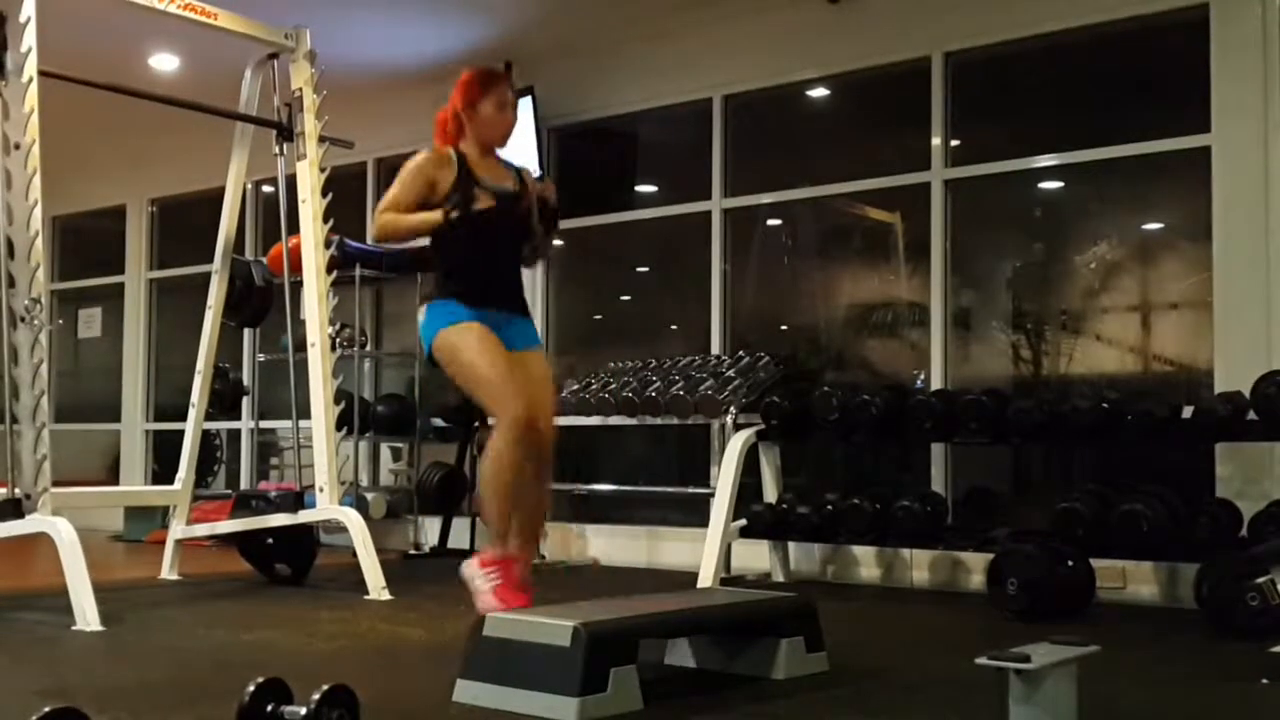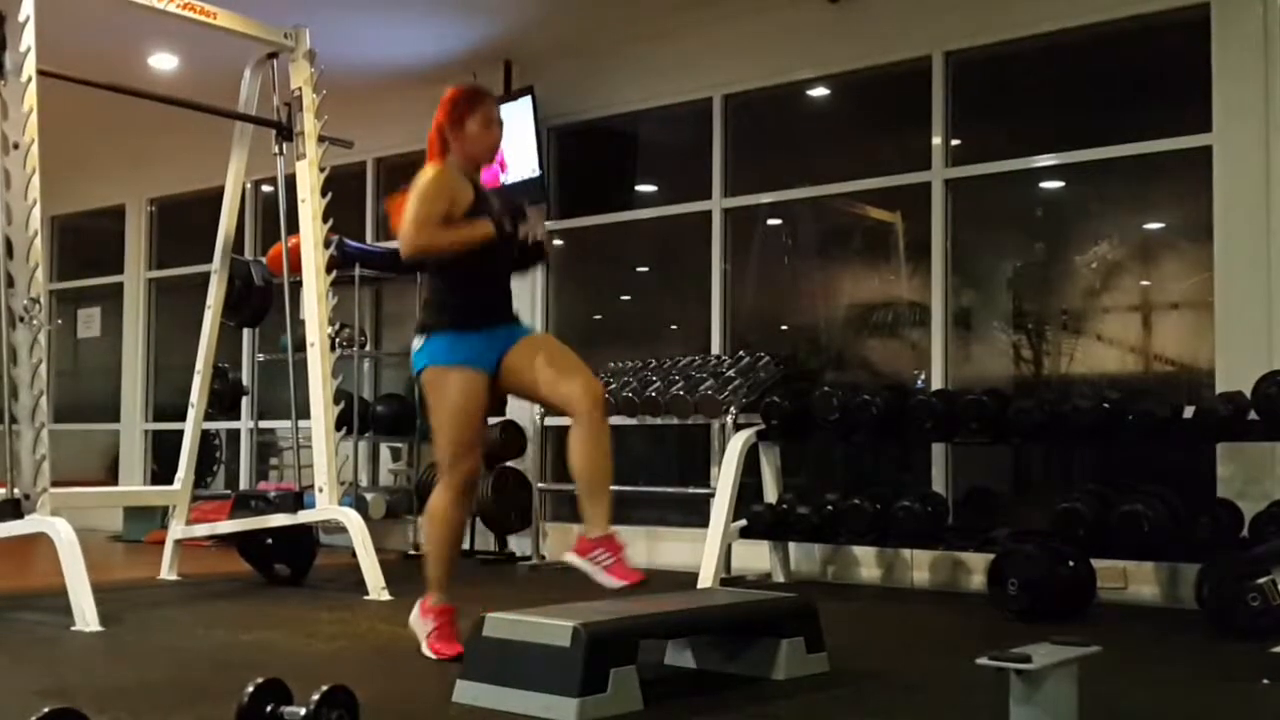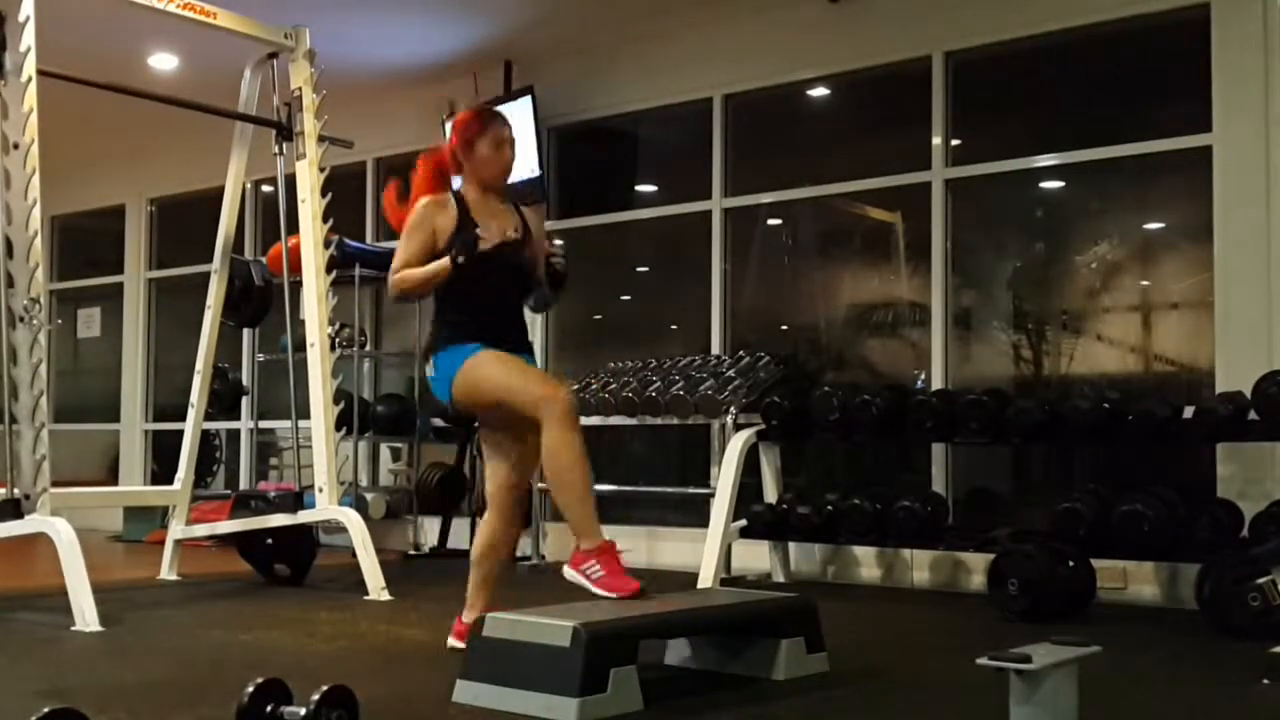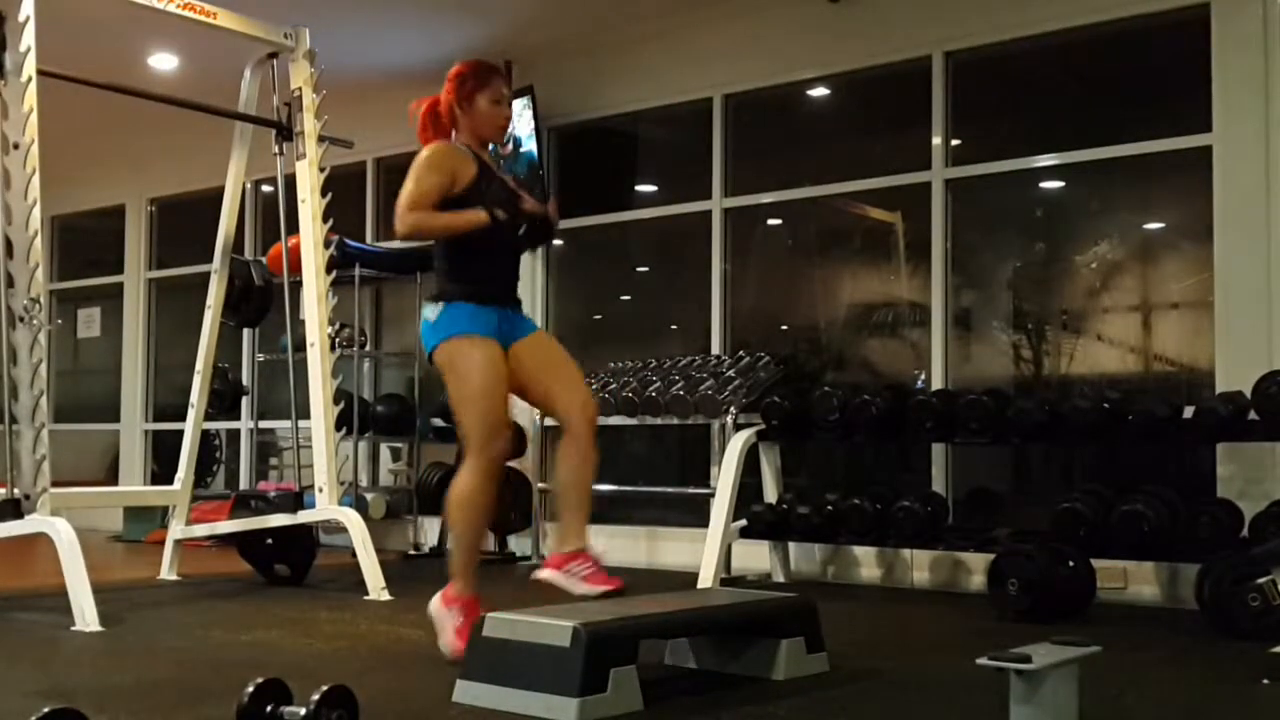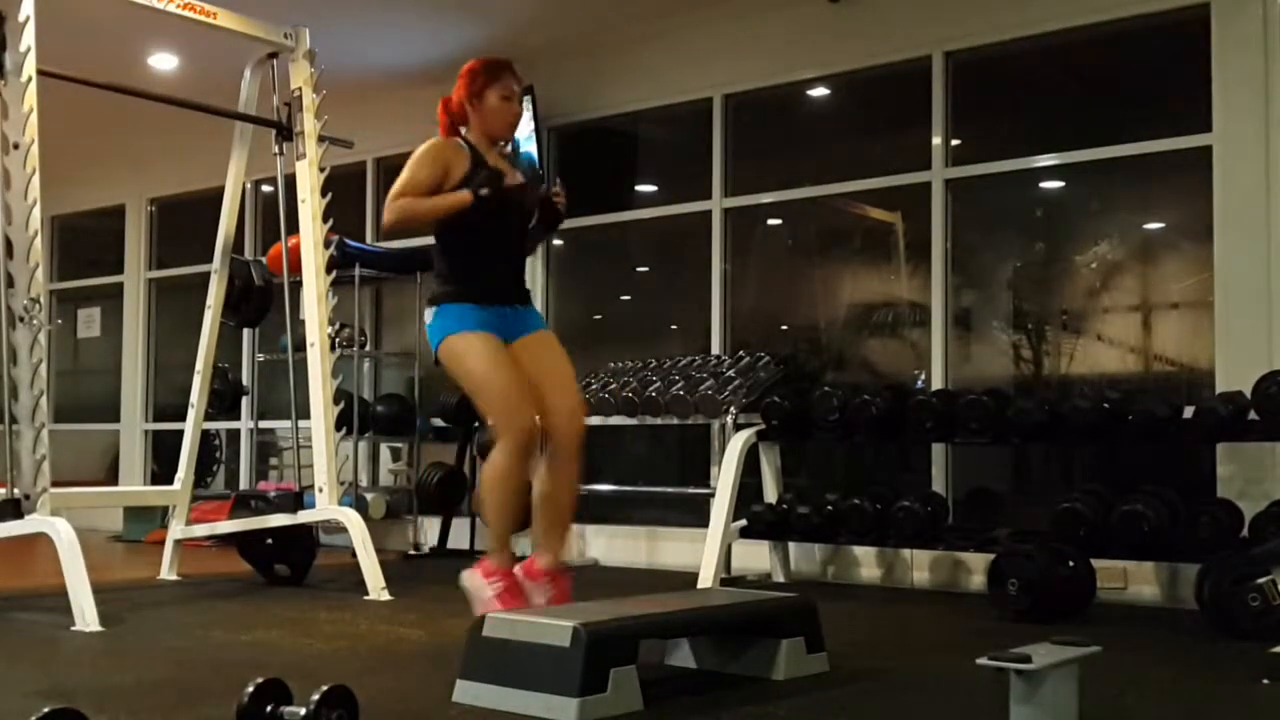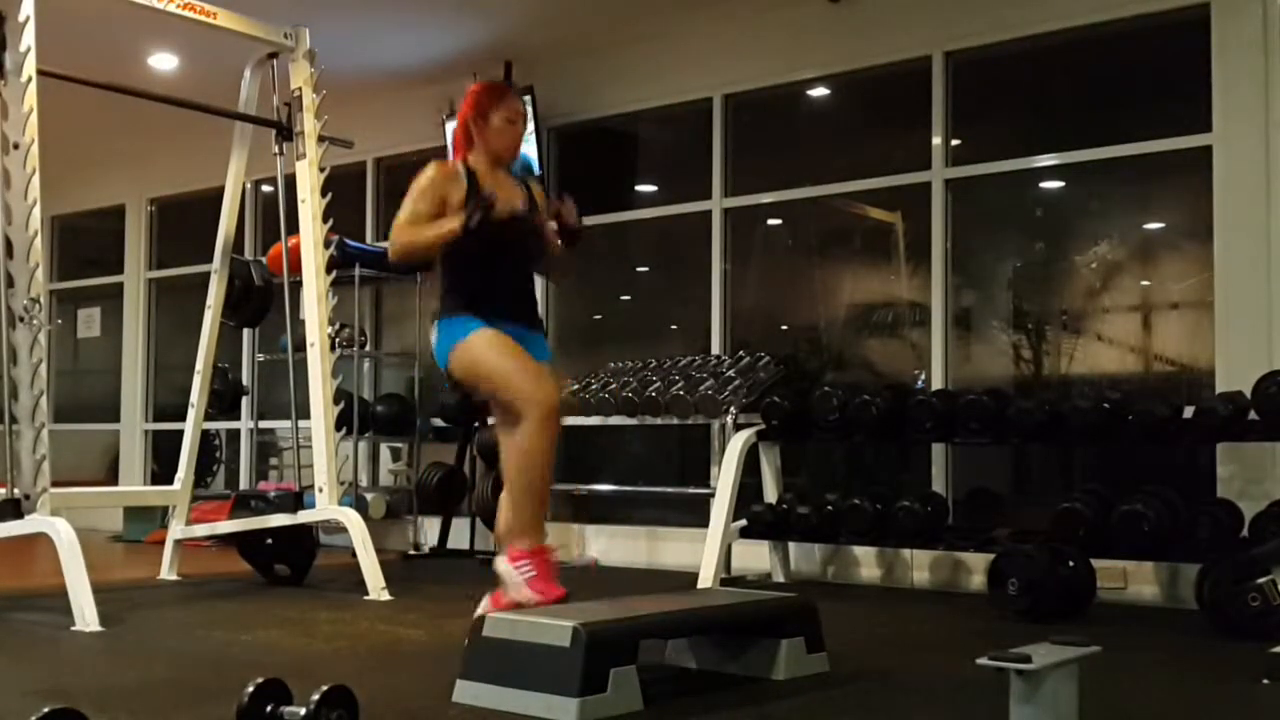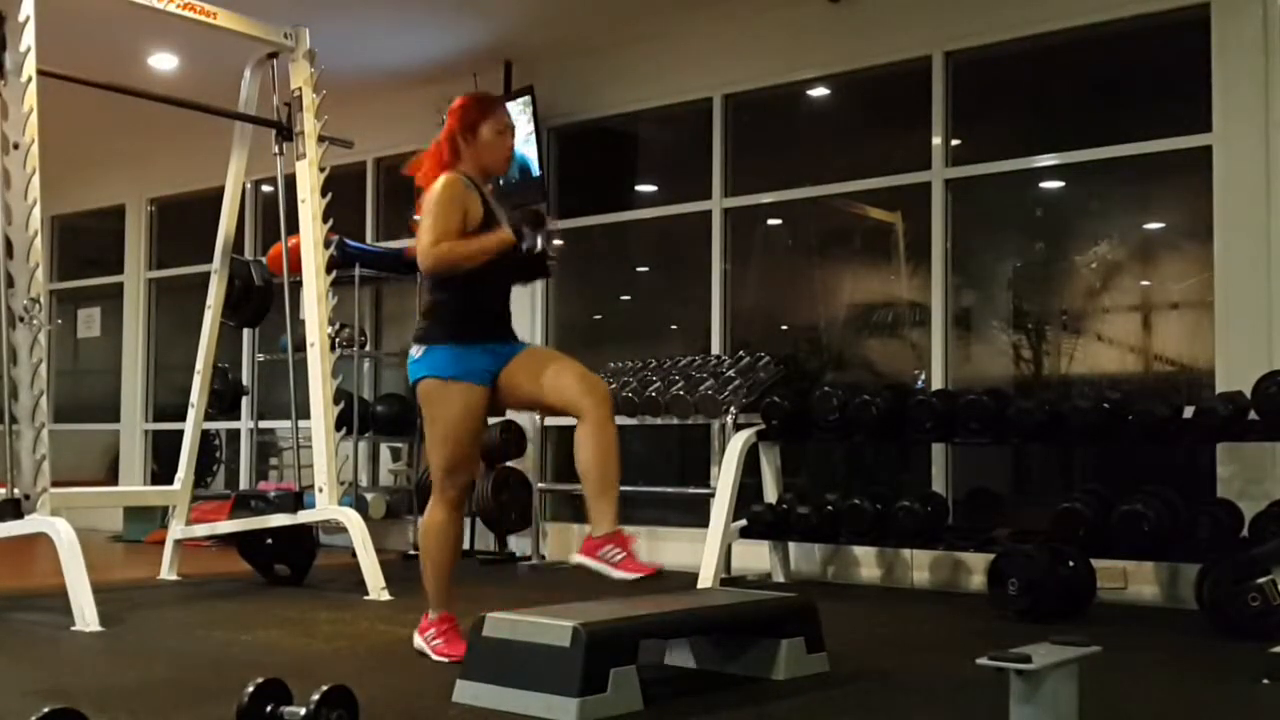
dt=0.3s
person 1, frame 1
left shoulder: (519, 177)
right shoulder: (433, 164)
right elbow: (380, 226)
left wrist: (544, 220)
right wrist: (449, 216)
left hip: (514, 316)
right hip: (454, 312)
left knee: (540, 440)
right knee: (515, 414)
left ankle: (518, 572)
right ankle: (497, 557)
person 1, frame 2
left shoulder: (494, 192)
right shoulder: (441, 178)
right elbow: (413, 243)
left wrist: (521, 252)
right wrist: (492, 228)
left hip: (505, 330)
right hip: (455, 337)
left knee: (590, 399)
right knee: (459, 478)
left ankle: (595, 539)
right ankle: (436, 608)
person 1, frame 3
left shoulder: (526, 218)
right shoulder: (435, 209)
left elbow: (534, 292)
right elbow: (398, 283)
left wrist: (550, 275)
right wrist: (455, 260)
left hip: (514, 353)
right hip: (460, 354)
left knee: (507, 500)
right knee: (558, 403)
left ankle: (472, 623)
right ankle: (591, 551)
person 1, frame 4
left shoulder: (498, 172)
right shoulder: (442, 157)
right elbow: (405, 220)
left wrist: (535, 230)
right wrist: (491, 217)
left hip: (507, 318)
right hip: (460, 317)
left knee: (582, 412)
right knee: (488, 453)
left ankle: (571, 553)
right ankle: (459, 595)
person 1, frame 5
left shoulder: (511, 169)
right shoulder: (442, 153)
right elbow: (393, 215)
left wrist: (545, 220)
right wrist: (474, 196)
left hip: (516, 312)
right hip: (461, 313)
left knee: (568, 423)
right knee: (517, 431)
left ankle: (547, 565)
right ankle: (496, 567)
person 1, frame 6
left shoulder: (528, 188)
right shoulder: (444, 177)
left elbow: (544, 267)
right elbow: (400, 247)
left wrist: (562, 235)
right wrist: (466, 223)
left hip: (525, 328)
right hip: (468, 327)
left knee: (534, 440)
right knee: (539, 403)
left ankle: (506, 599)
right ankle: (525, 551)
person 1, frame 7
left shoulder: (487, 199)
right shoulder: (450, 188)
right elbow: (432, 258)
right wrist: (509, 237)
left hip: (501, 348)
right hip: (450, 351)
left knee: (593, 396)
right knee: (452, 487)
left ankle: (604, 538)
right ankle: (436, 619)
